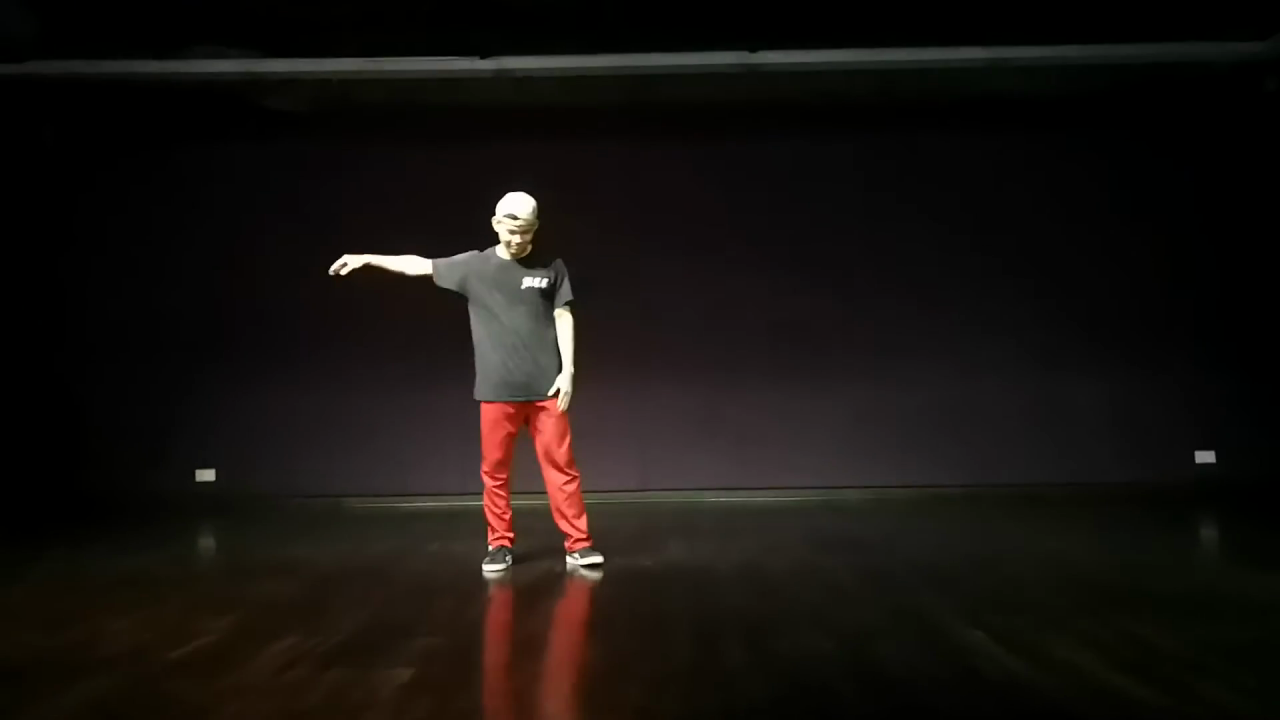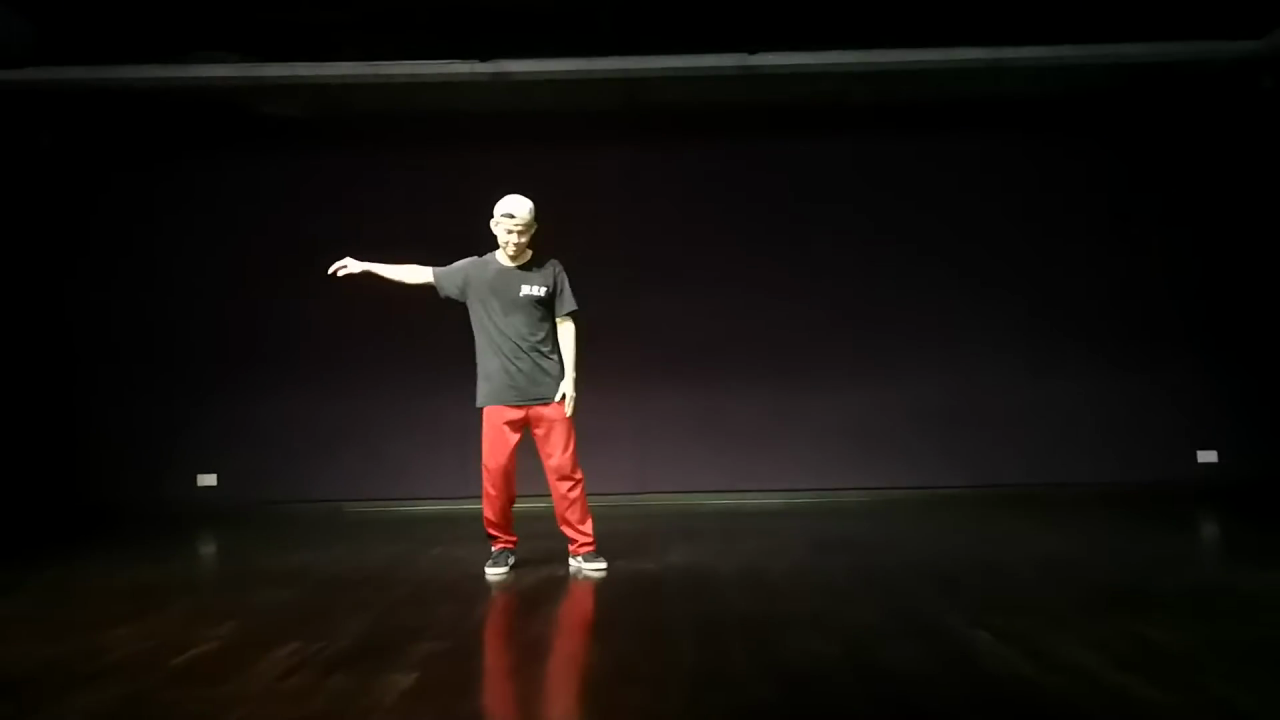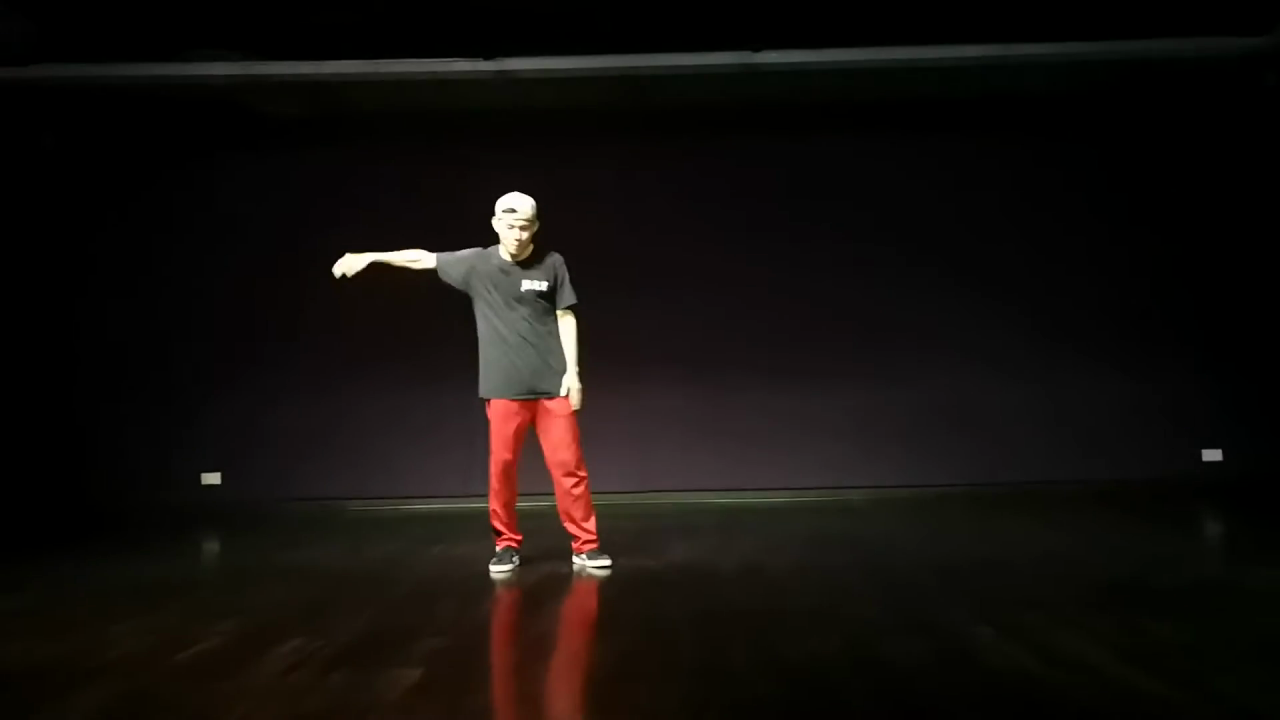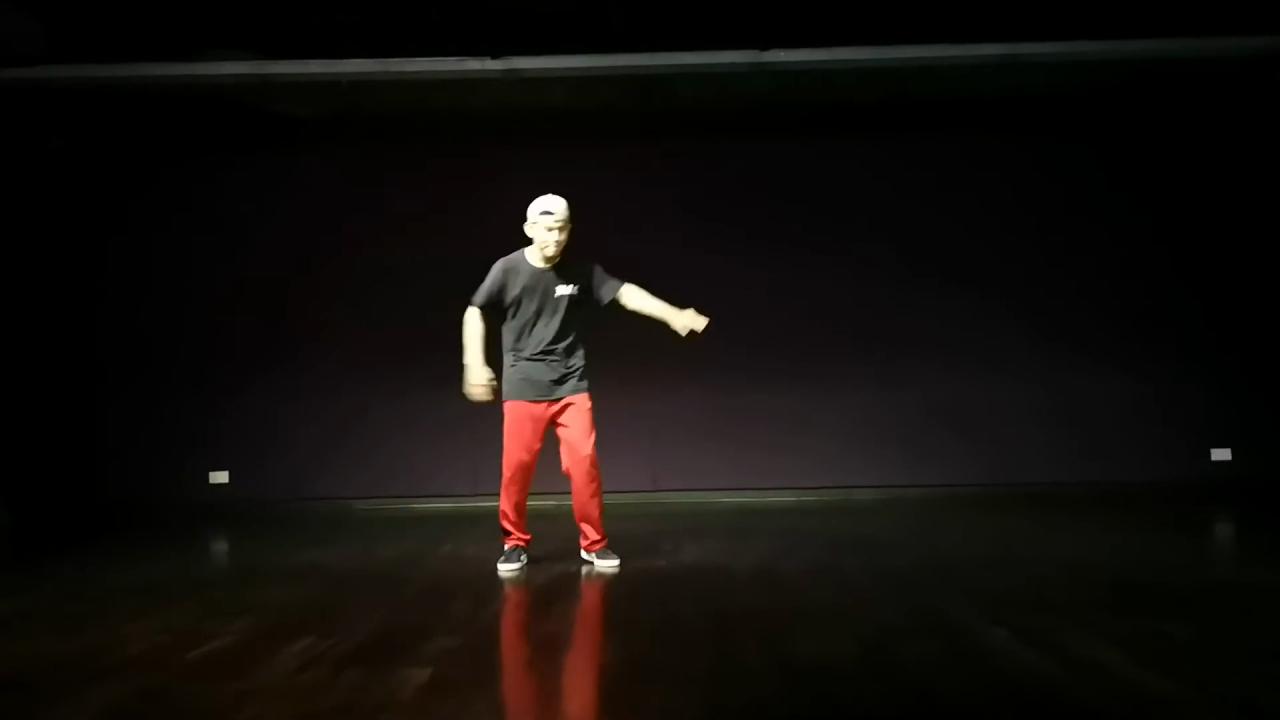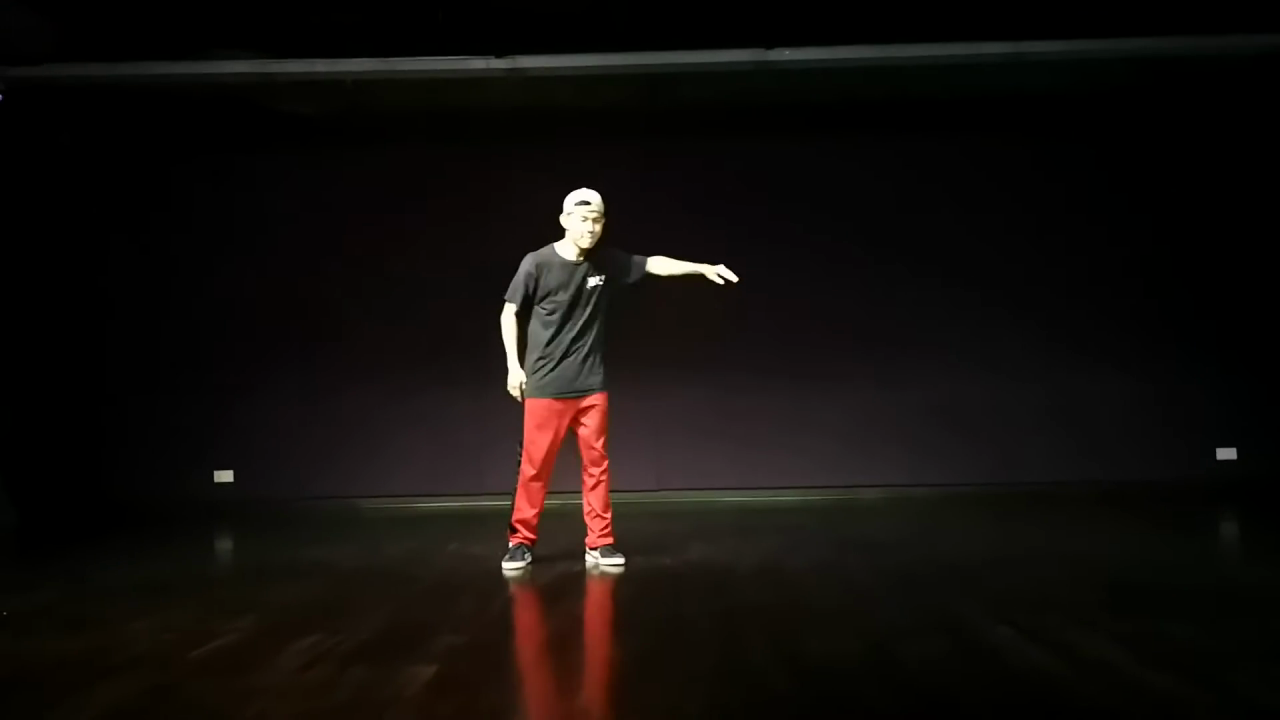
dt=0.3s
person 1, frame 1
left shoulder: (551, 266)
right shoulder: (474, 265)
left elbow: (563, 317)
right elbow: (421, 265)
left wrist: (568, 370)
right wrist: (367, 259)
left hip: (545, 385)
right hip: (497, 387)
left knee: (559, 462)
right knee: (495, 467)
left ankle: (578, 542)
right ankle: (500, 543)
person 1, frame 2
left shoulder: (550, 271)
right shoulder: (473, 271)
left elbow: (565, 324)
right elbow: (421, 274)
left wrist: (570, 377)
right wrist: (365, 265)
left hip: (548, 390)
right hip: (500, 393)
left knee: (564, 469)
right knee: (496, 471)
left ankle: (582, 547)
right ankle: (502, 546)
person 1, frame 3
left shoulder: (551, 263)
right shoulder: (475, 263)
left elbow: (565, 317)
right elbow: (421, 259)
left wrist: (572, 370)
right wrist: (368, 256)
left hip: (551, 384)
right hip: (504, 386)
left knee: (568, 463)
right knee: (502, 466)
left ankle: (586, 544)
right ankle: (507, 544)
person 1, frame 4
left shoulder: (579, 269)
right shoulder: (506, 269)
left elbow: (624, 292)
right elbow: (474, 312)
left wrist: (672, 313)
right wrist: (474, 363)
left hip: (569, 385)
right hip: (522, 386)
left knee: (583, 463)
right knee: (516, 468)
left ankle: (594, 543)
right ankle: (514, 543)
person 1, frame 5
left shoulder: (607, 261)
right shoulder: (537, 263)
left elbow: (652, 264)
right elbow: (509, 313)
left wrist: (702, 267)
right wrist: (513, 365)
left hip: (591, 383)
right hip: (545, 384)
left knee: (597, 463)
right knee: (535, 464)
left ankle: (600, 542)
right ankle: (521, 541)
